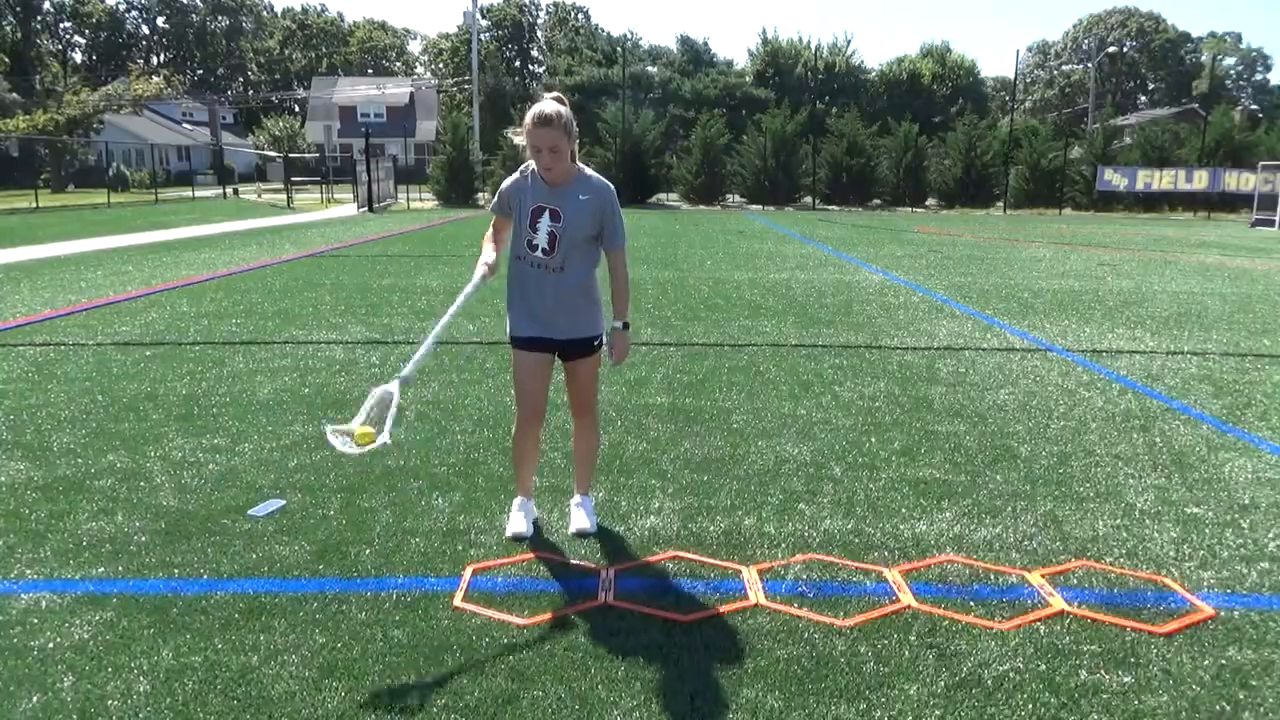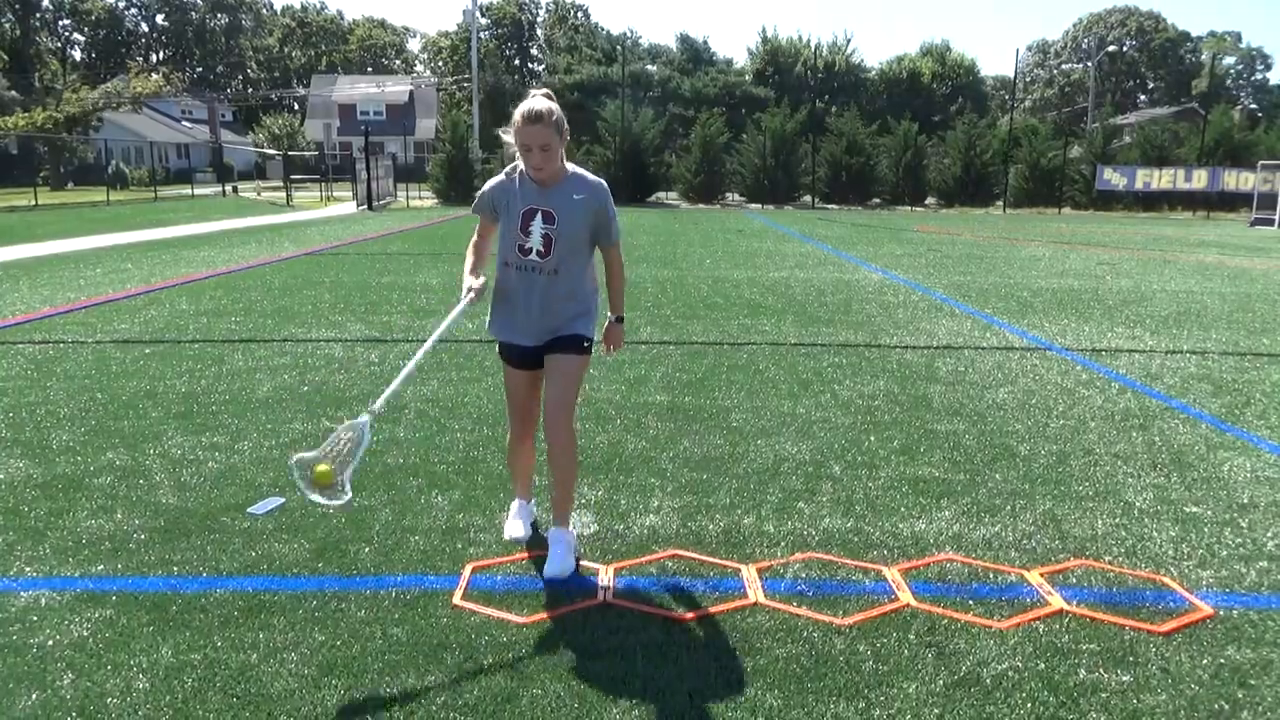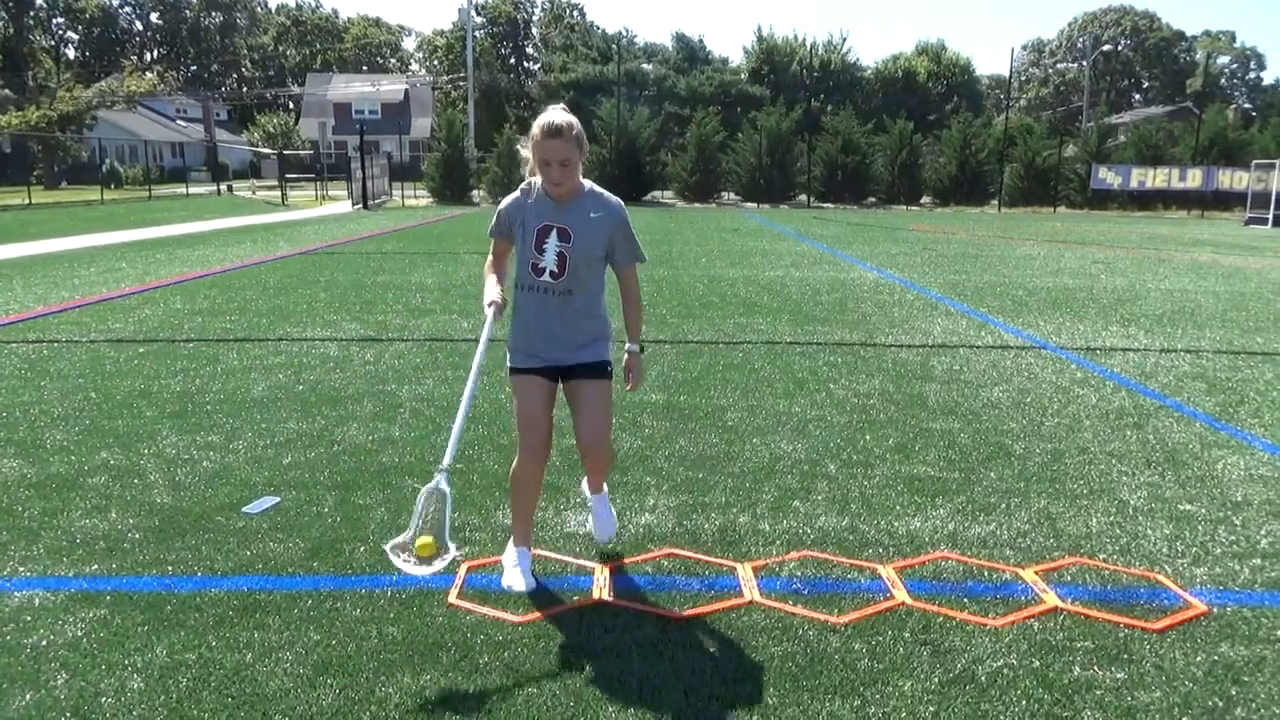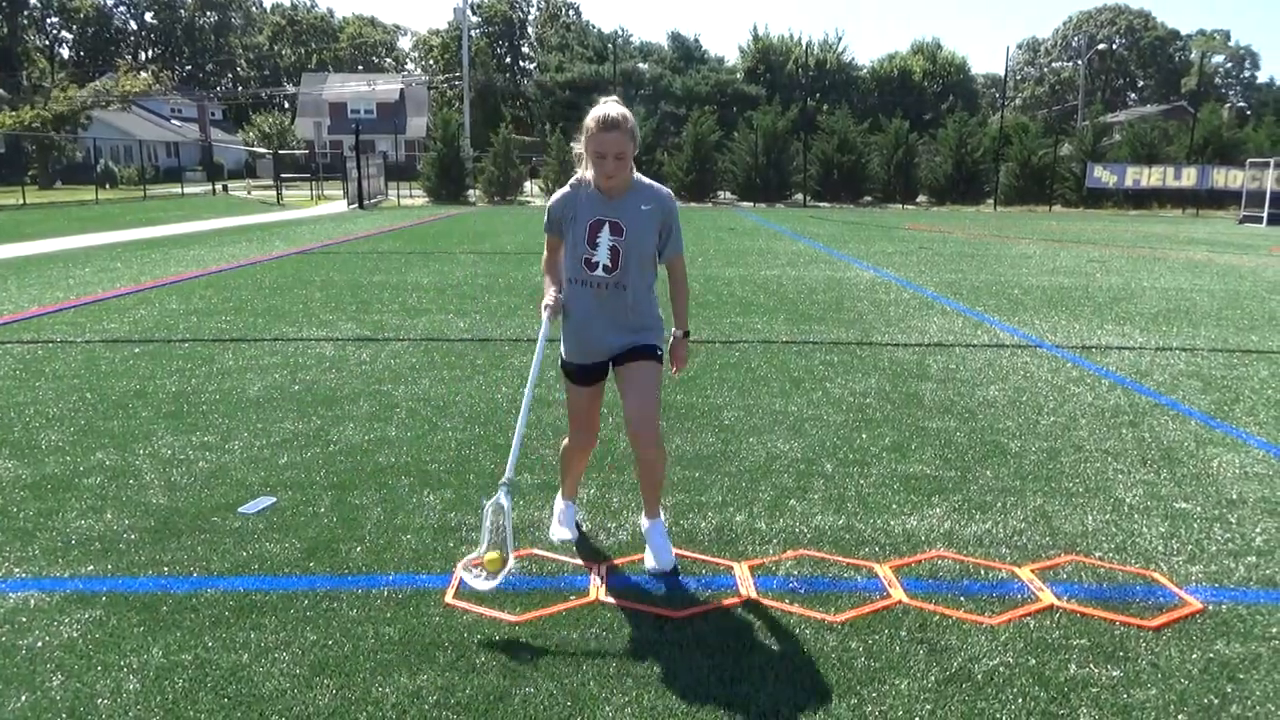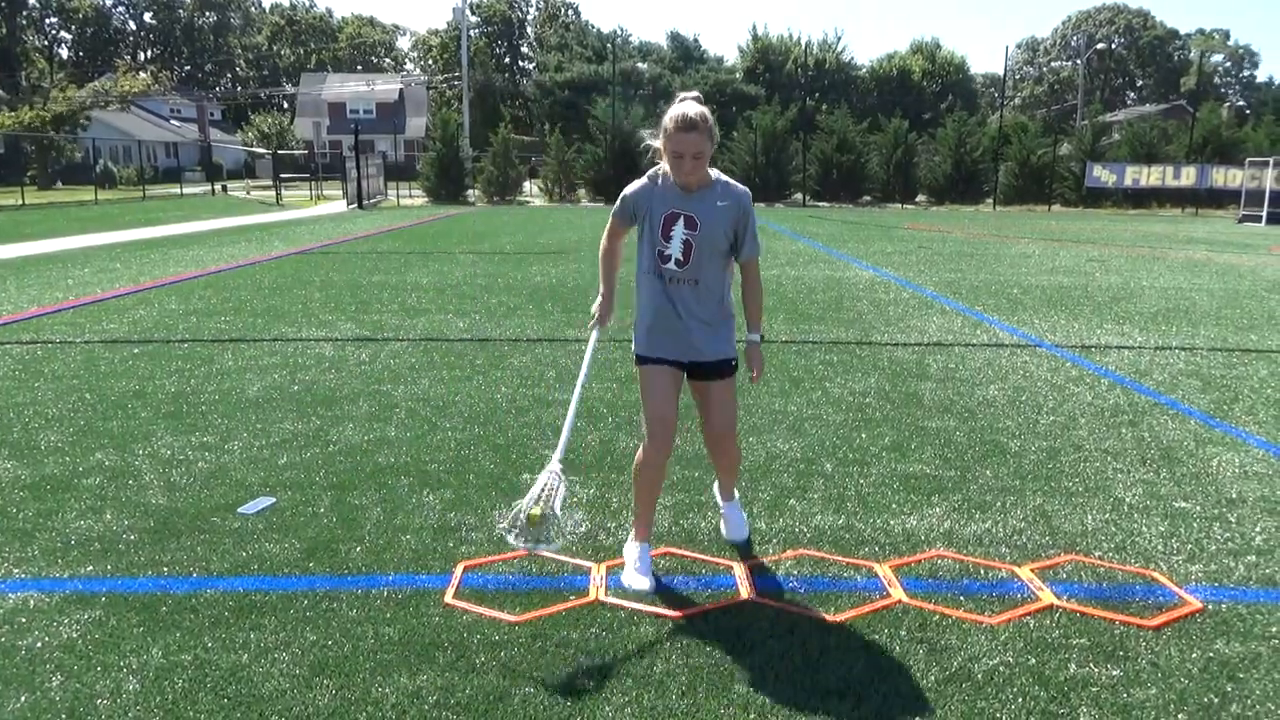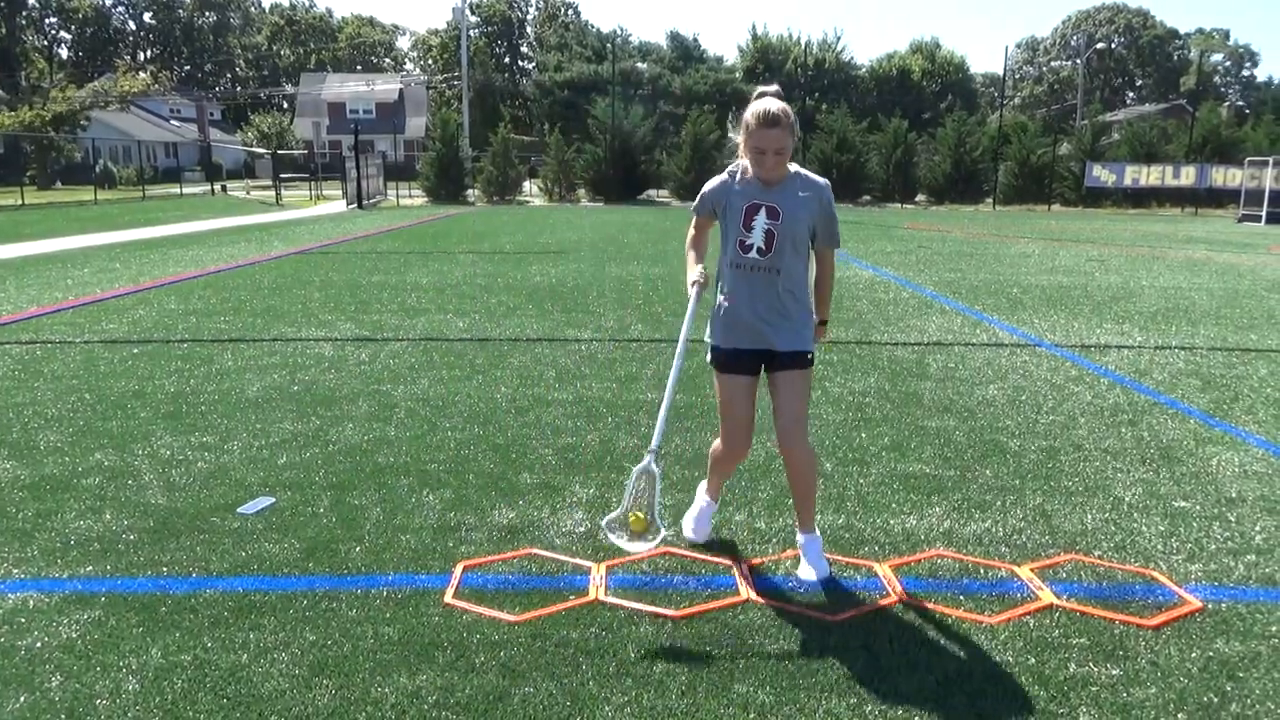
dt=0.4s
person 1, frame 1
left shoulder: (598, 193)
right shoulder: (515, 187)
left elbow: (617, 262)
right elbow: (496, 232)
left wrist: (621, 324)
right wrist: (489, 255)
left hip: (581, 323)
right hip: (528, 321)
left knee: (584, 412)
right knee: (529, 414)
left ankle: (582, 497)
right ankle: (523, 500)
person 1, frame 2
left shoulder: (592, 192)
right shoulder: (501, 189)
left elbow: (612, 258)
right elbow: (482, 240)
left wrist: (616, 317)
right wrist: (472, 276)
left hip: (571, 324)
right hip: (515, 326)
left knee: (558, 424)
right knee: (521, 427)
left ankle: (562, 531)
right ankle: (521, 502)
person 1, frame 3
left shoulder: (608, 211)
right shoulder: (515, 207)
left elbow: (628, 283)
right elbow: (497, 260)
left wrist: (635, 348)
right wrist: (493, 290)
left hip: (588, 347)
right hip: (530, 347)
left knee: (596, 448)
right knee: (532, 450)
left ankle: (595, 490)
right ankle: (520, 549)
person 1, frame 4
left shoulder: (659, 202)
right shoulder: (566, 201)
left elbow: (675, 271)
right elbow: (552, 258)
left wrist: (682, 331)
right wrist: (551, 291)
left hip: (640, 334)
right hip: (582, 340)
left knee: (645, 433)
right knee: (581, 438)
left ankle: (653, 522)
right ankle: (565, 502)
person 1, frame 5
left shoulder: (735, 199)
right shoulder: (641, 194)
left elbow: (749, 271)
right elbow: (612, 239)
left wrist: (754, 337)
right wrist: (606, 294)
left hip: (713, 338)
right hip: (657, 338)
left knee: (723, 442)
right knee: (658, 441)
left ankle: (727, 495)
right ankle: (639, 542)
person 1, frame 6
left shoulder: (815, 192)
right shoulder: (721, 188)
left elbow: (825, 261)
right elbow: (696, 233)
left wrist: (821, 319)
right wrist: (695, 269)
left hip: (791, 334)
right hip: (733, 331)
left knee: (794, 441)
right knee: (736, 440)
left ankle: (808, 535)
right ankle: (709, 496)
